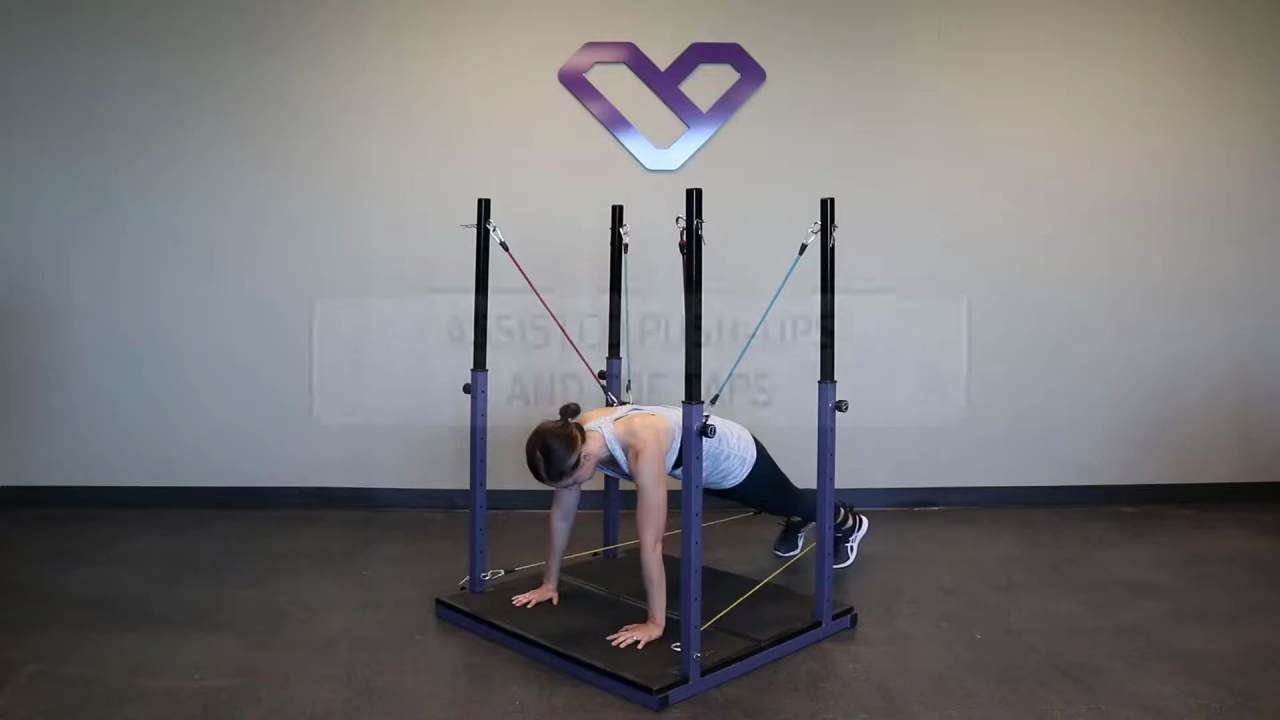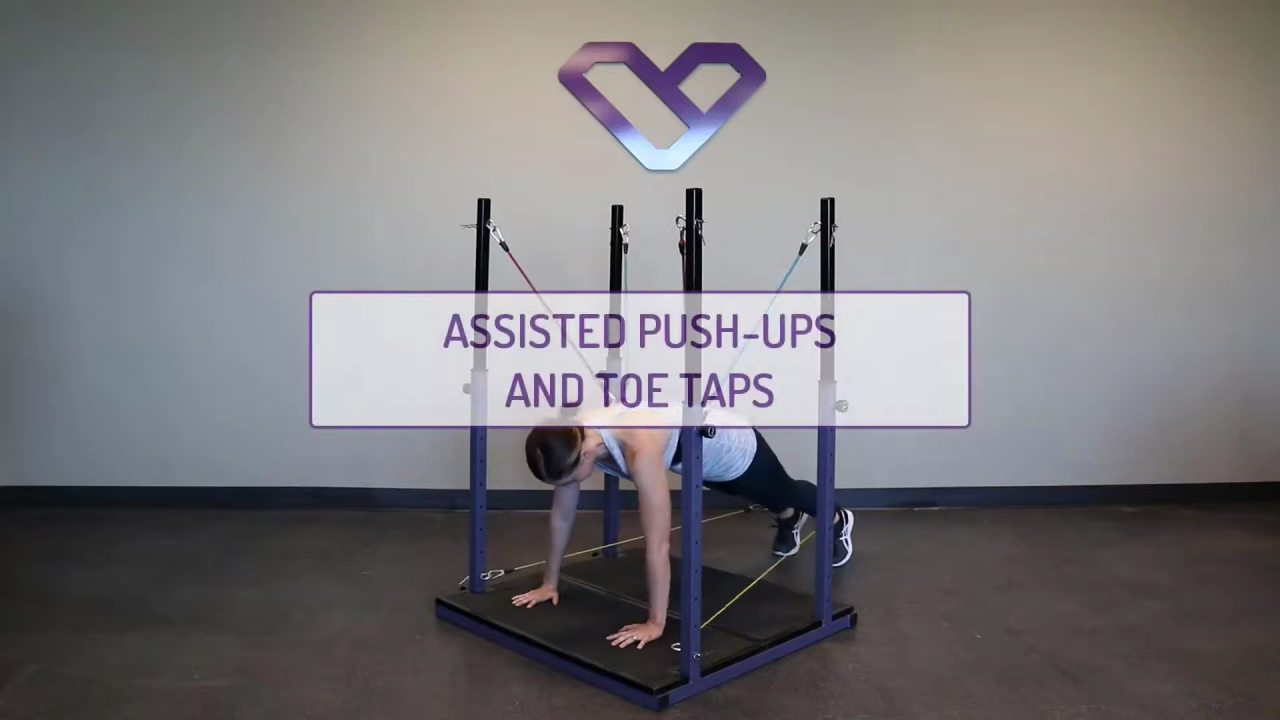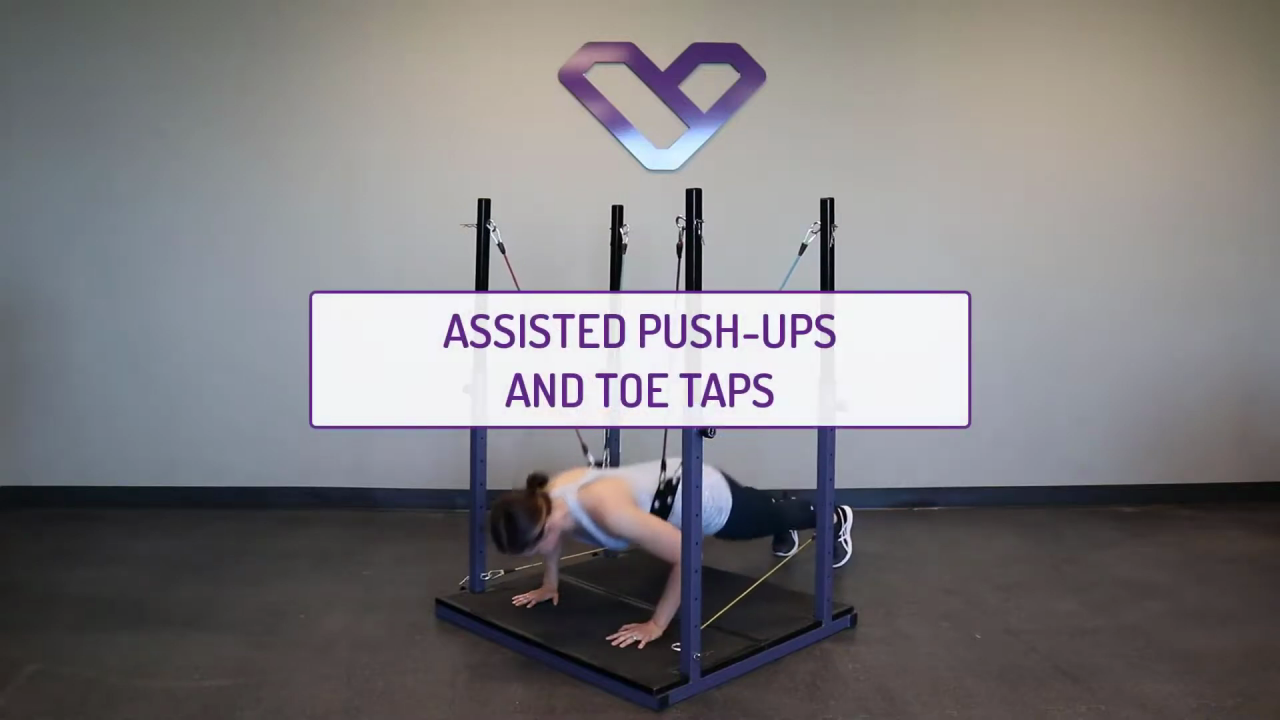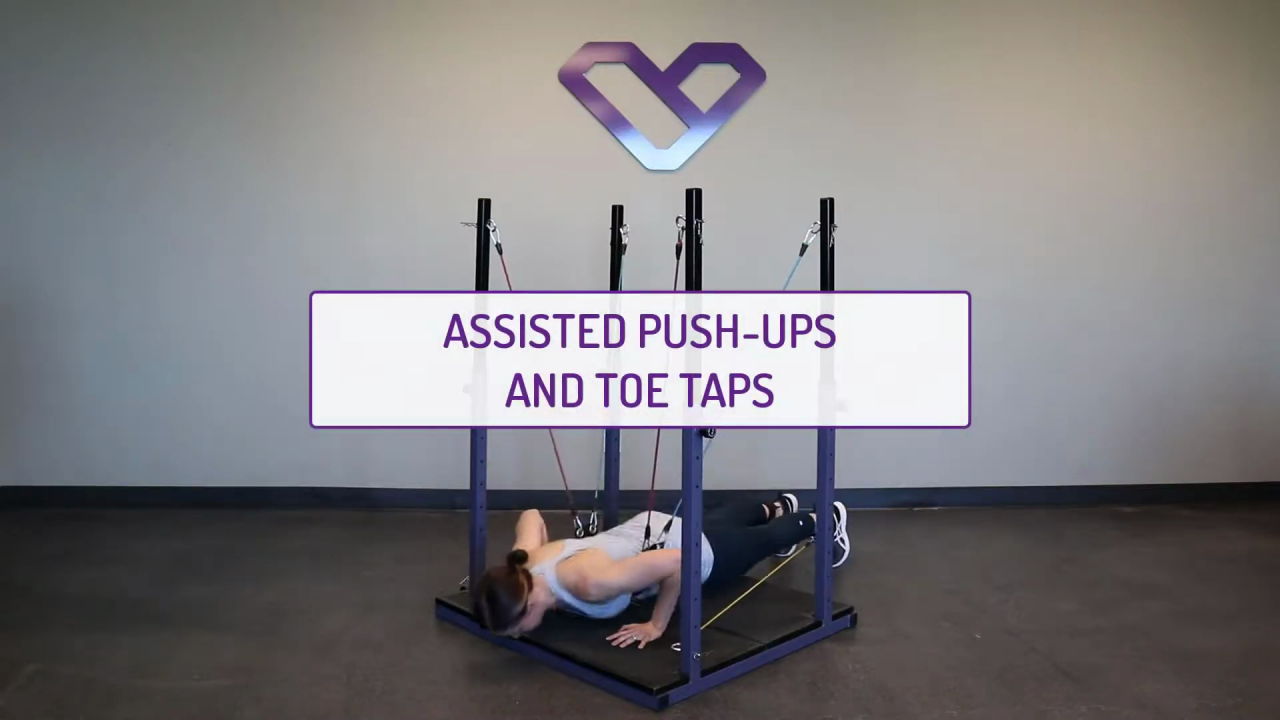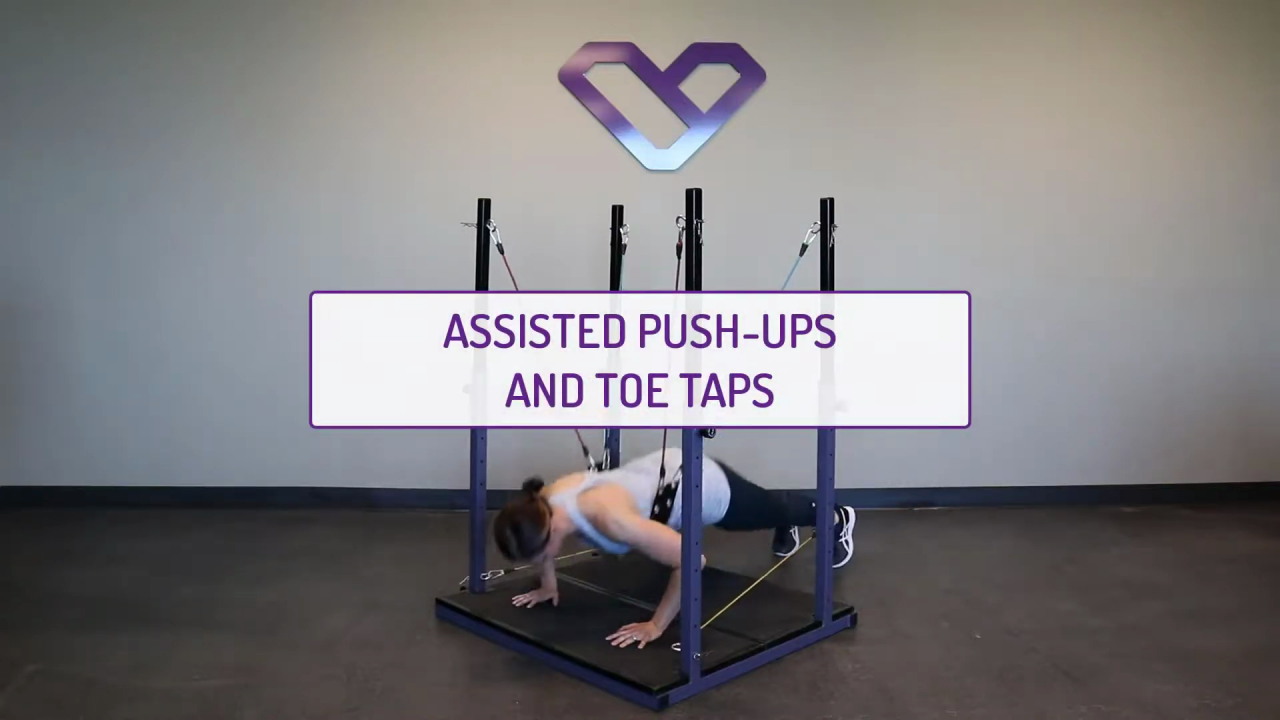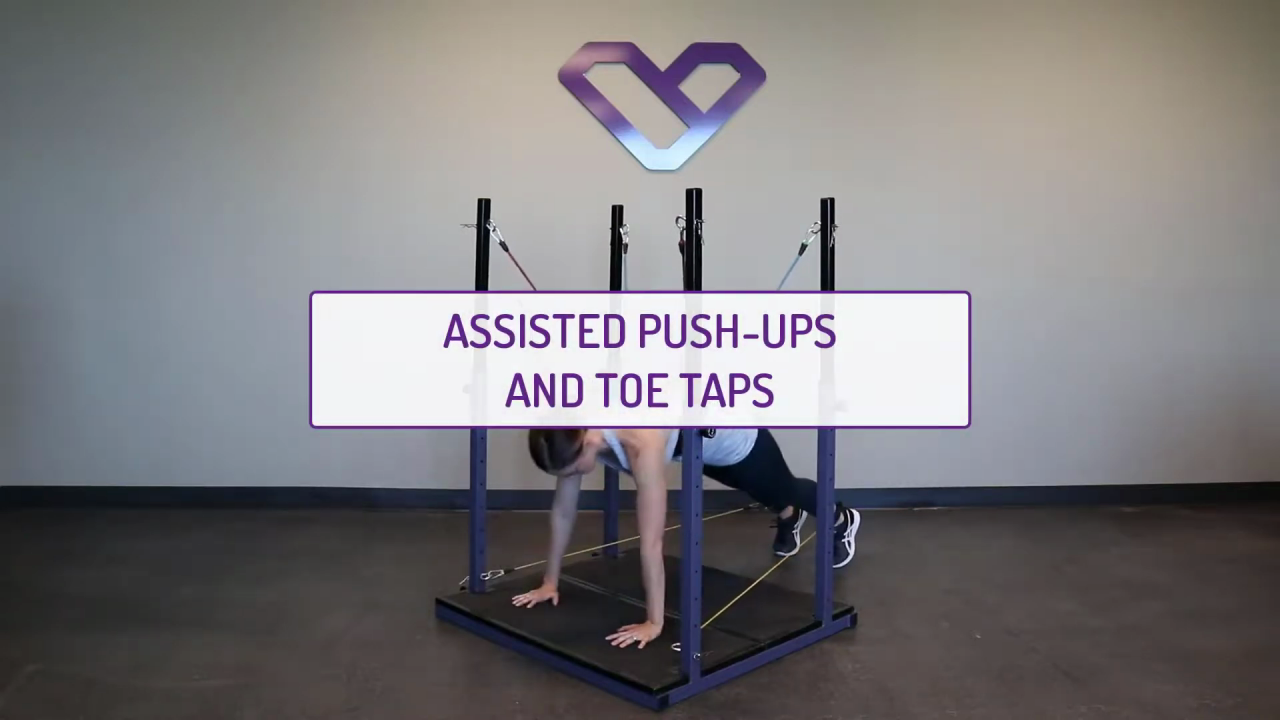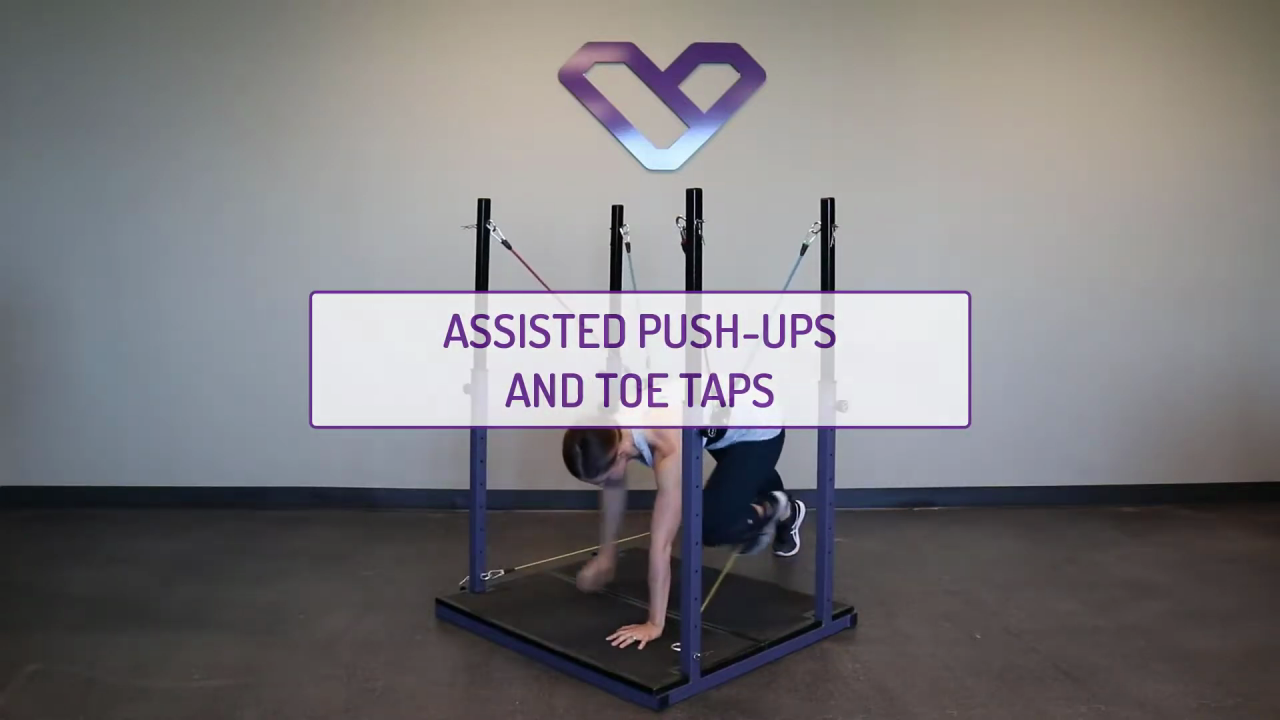
dt=0.4s
person 1, frame 1
left shoulder: (641, 449)
right shoulder: (574, 439)
left elbow: (650, 542)
right elbow: (561, 515)
left wrist: (655, 623)
right wrist: (549, 583)
left hip: (730, 454)
left knee: (787, 500)
left ankle: (847, 522)
right ankle: (797, 524)
person 1, frame 2
left shoulder: (640, 448)
right shoulder: (572, 440)
left elbow: (656, 542)
right elbow: (561, 513)
left wrist: (656, 623)
right wrist: (549, 582)
left hip: (731, 447)
left knee: (786, 492)
left ankle: (837, 521)
right ankle: (790, 518)
person 1, frame 3
left shoulder: (606, 510)
right shoulder: (547, 499)
left elbow: (685, 554)
left wrist: (656, 625)
right wrist: (549, 584)
left hip: (706, 498)
right hip: (666, 484)
left knee: (776, 518)
left ankle: (835, 520)
right ankle: (782, 501)
person 1, frame 4
left shoulder: (588, 583)
right shoulder: (526, 571)
left elbow: (677, 562)
right elbow: (531, 514)
left wrist: (655, 626)
left hip: (695, 551)
right hip: (644, 530)
left knee: (765, 540)
right knee: (716, 521)
left ankle: (827, 519)
right ankle: (777, 507)
person 1, frame 5
left shoulder: (608, 518)
right shoulder: (544, 504)
left wrist: (656, 625)
right wrist: (547, 585)
left hip: (704, 488)
right hip: (662, 470)
left knee: (777, 511)
left ankle: (837, 519)
right ankle: (787, 531)
person 1, frame 6
left shoulder: (639, 443)
right shoulder: (576, 437)
left elbow: (651, 540)
right elbow: (562, 511)
left wrist: (654, 622)
right wrist: (550, 582)
left hip: (731, 435)
left knee: (784, 488)
right knee: (764, 491)
left ankle: (842, 520)
right ankle: (789, 516)
person 1, frame 7
left shoulder: (670, 447)
right shoulder: (609, 435)
left elbow: (661, 541)
right elbow: (613, 490)
left wrist: (655, 623)
right wrist: (606, 552)
left hip: (758, 428)
left knee: (710, 527)
right knee: (755, 479)
left ankle: (768, 512)
right ankle: (788, 510)
